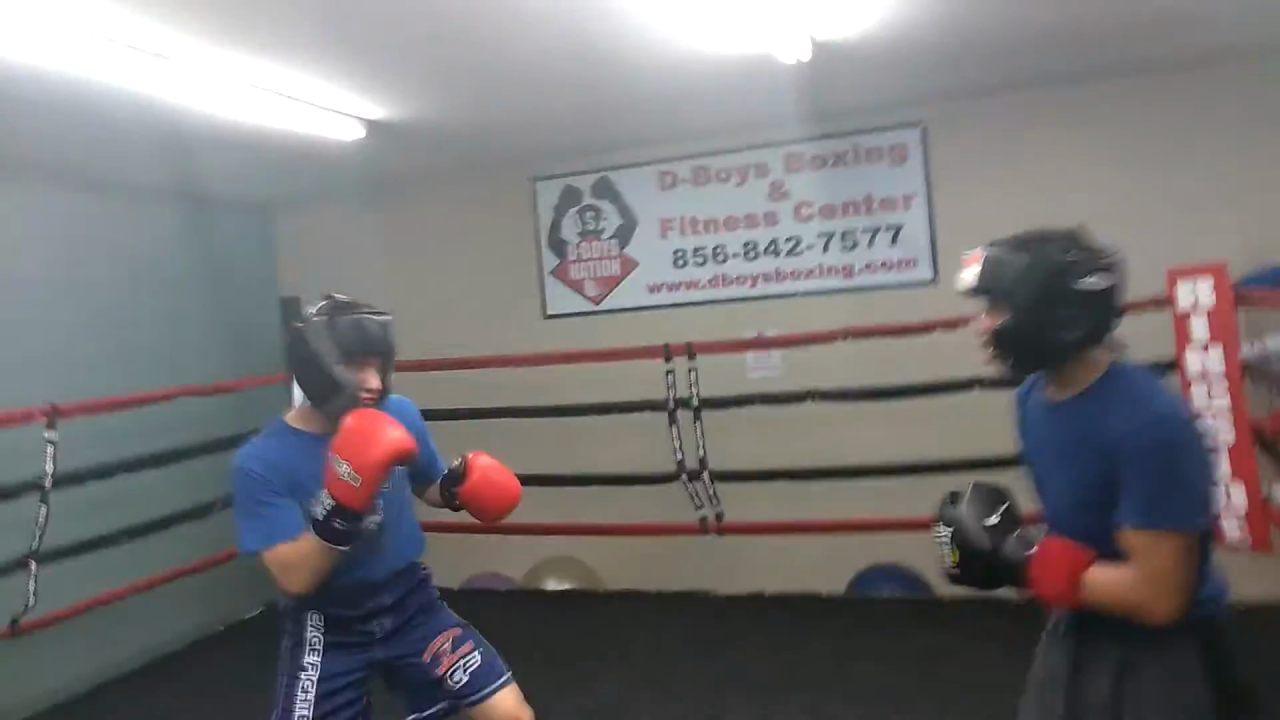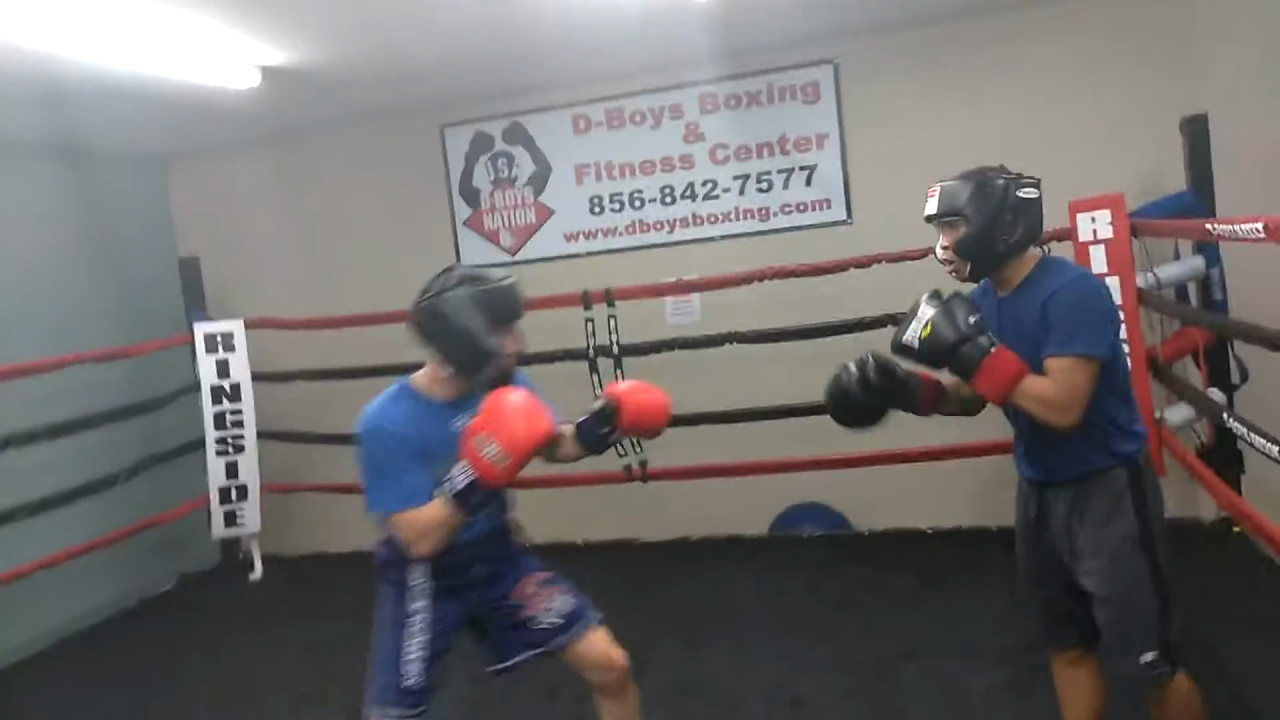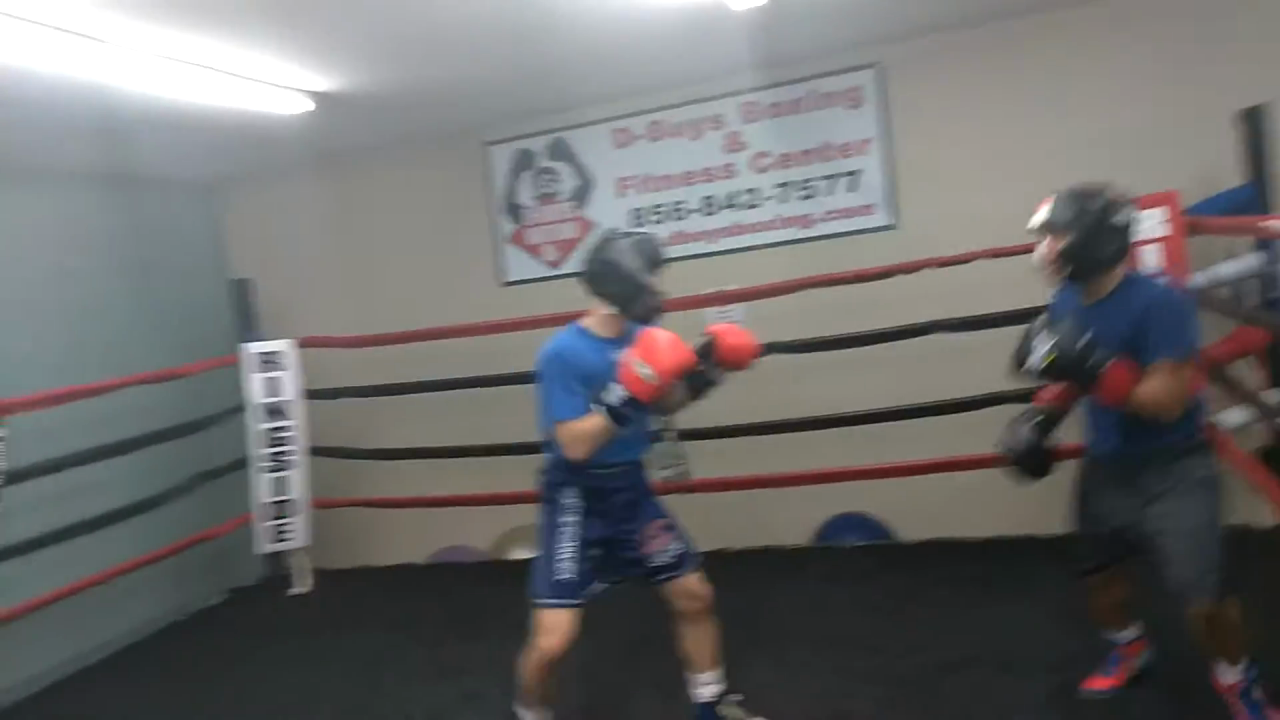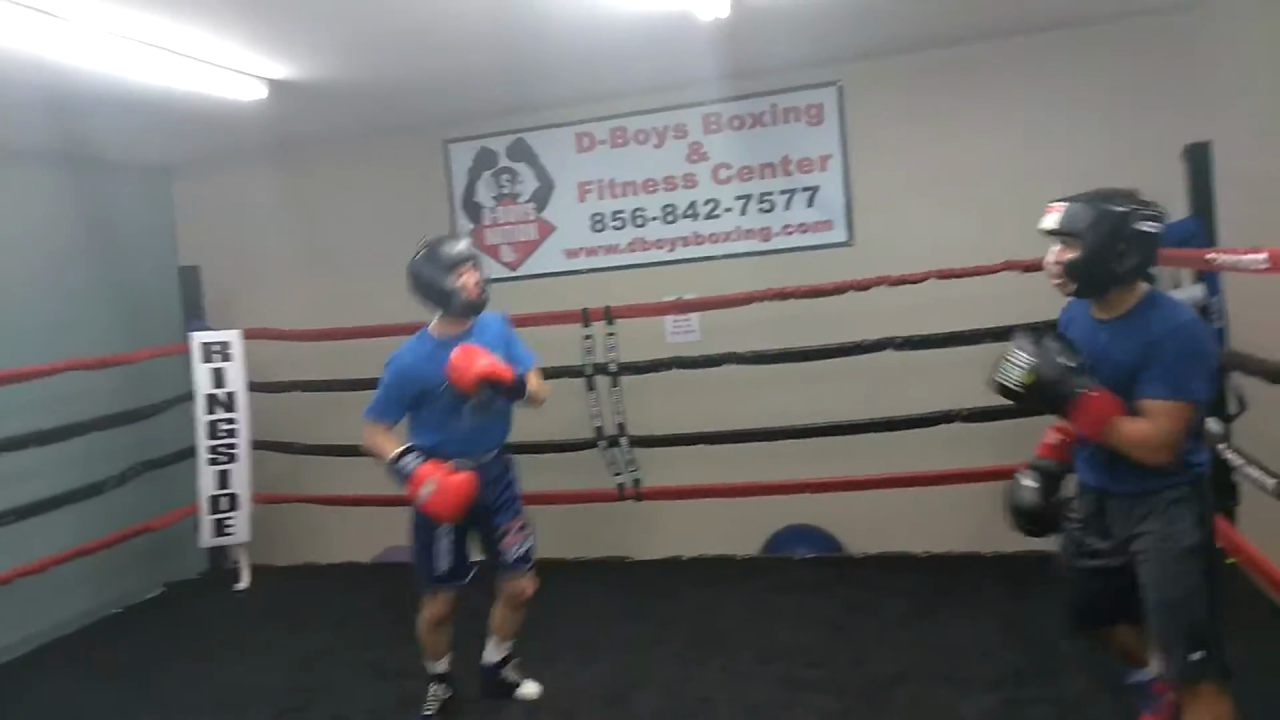
dt=0.7s
person 1, frame 1
left shoulder: (1147, 422)
right shoulder: (1034, 397)
left elbow: (1159, 598)
left wrist: (1022, 558)
left hip: (1165, 659)
right hip: (1081, 641)
person 1, frame 2
left shoulder: (1074, 290)
right shoulder: (982, 299)
left elbow: (1061, 407)
right elbow: (967, 393)
left wrist: (972, 352)
right wrist: (902, 383)
left hip: (1106, 490)
right hip: (1040, 490)
left knee: (1147, 653)
right knee: (1067, 643)
person 1, frame 3
left shoulder: (1157, 303)
right shoulder: (1068, 300)
left elbow: (1170, 401)
left wrist: (1095, 369)
right wrist: (1044, 411)
left hip: (1174, 463)
right hip: (1108, 462)
left knee: (1202, 597)
right knee: (1097, 569)
right ankle: (1129, 648)
person 1, frame 4
left shoulder: (1176, 332)
right shoulder: (1074, 316)
left elbow: (1159, 446)
left wrist: (1067, 392)
right wrist: (1050, 462)
left hip: (1165, 509)
right hip: (1094, 500)
left knee: (1195, 669)
right knee: (1093, 614)
person 2, frame 1
left shoulder: (399, 415)
right shoulder: (260, 463)
left elbow: (429, 489)
right elbow: (295, 578)
left wrist: (459, 485)
right wrist: (339, 506)
left hip: (410, 603)
right hip: (329, 627)
person 2, frame 2
left shoulder: (499, 385)
right shoulder: (387, 426)
left elbow: (549, 446)
right elbow: (420, 539)
left wrist: (599, 427)
right wrist: (474, 479)
left hip: (496, 557)
right hip: (424, 579)
left knee: (607, 664)
person 2, frame 3
left shoulder: (641, 335)
right shoulder: (563, 354)
left elbow: (666, 402)
right elbow: (576, 446)
left wrist: (705, 370)
right wrist: (625, 392)
left hip: (630, 490)
right hip: (575, 498)
left knee: (695, 596)
right knee: (553, 637)
person 2, frame 4
left shoulder: (498, 326)
right shoulder: (412, 360)
left elbow: (536, 392)
right elbow: (374, 432)
left wrist: (504, 375)
right wrist: (414, 469)
left hip: (493, 473)
right hip: (440, 486)
left knee: (521, 586)
right knee: (439, 602)
left ankle: (495, 665)
